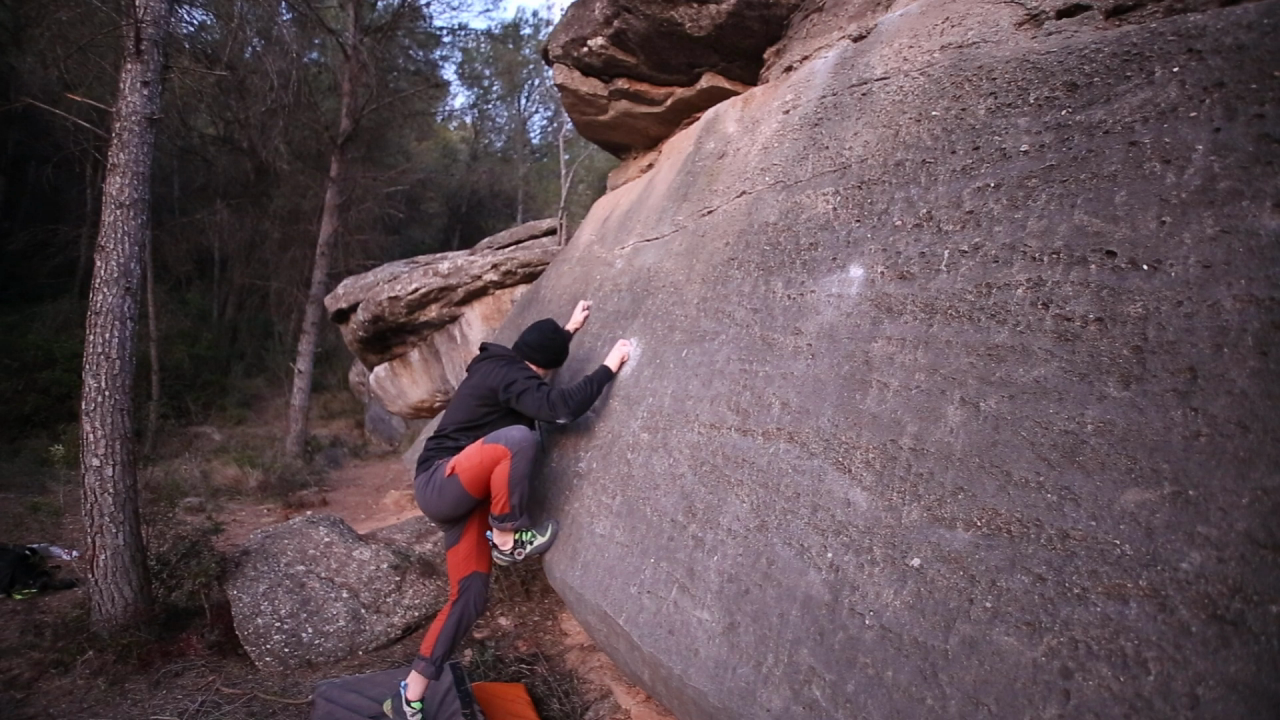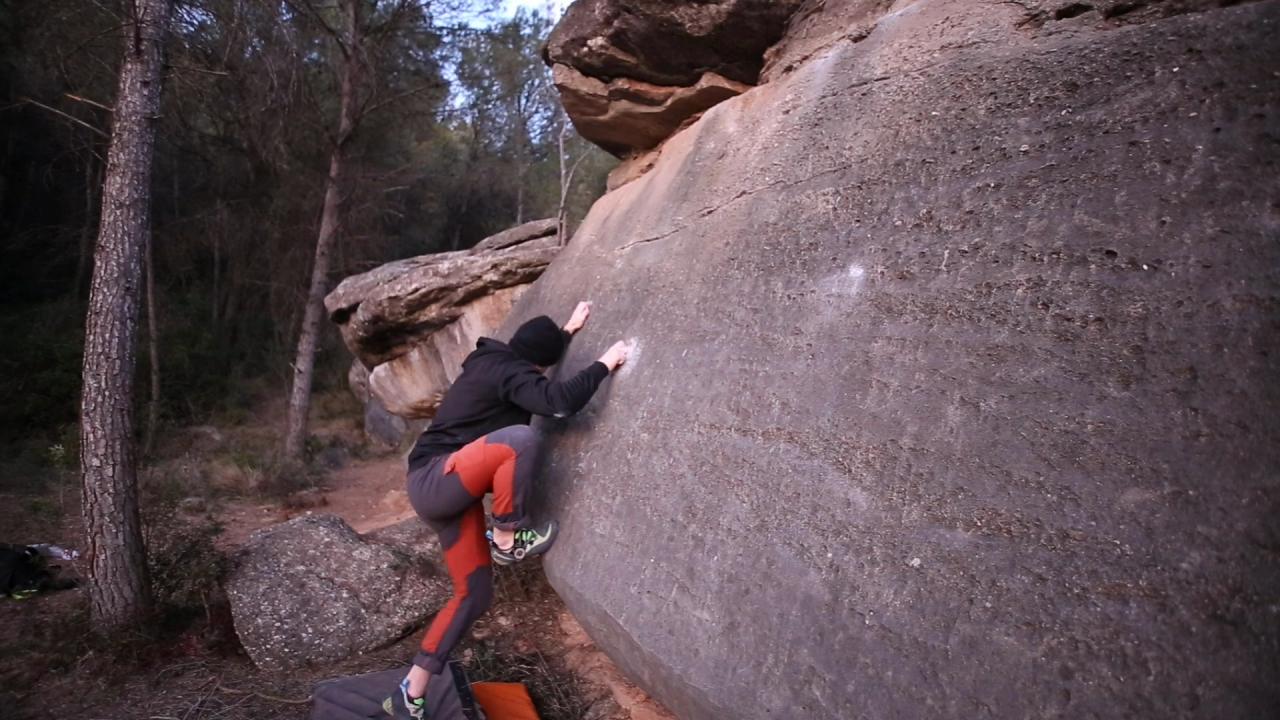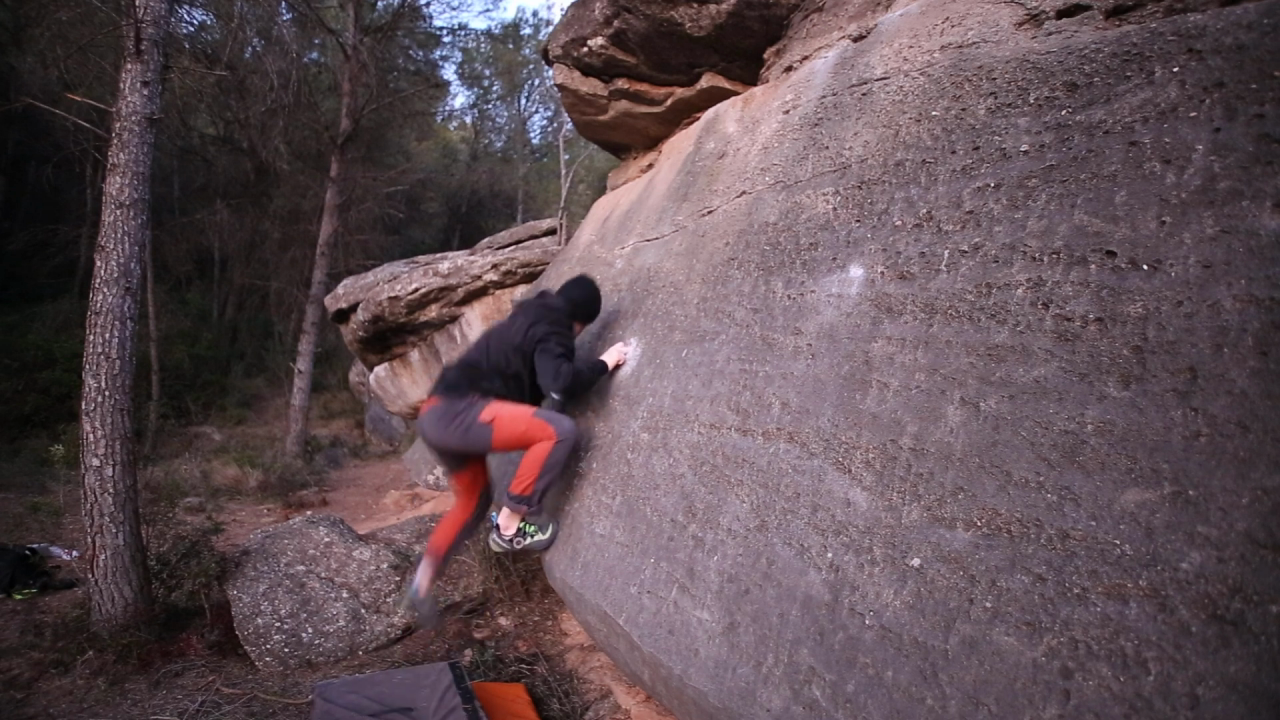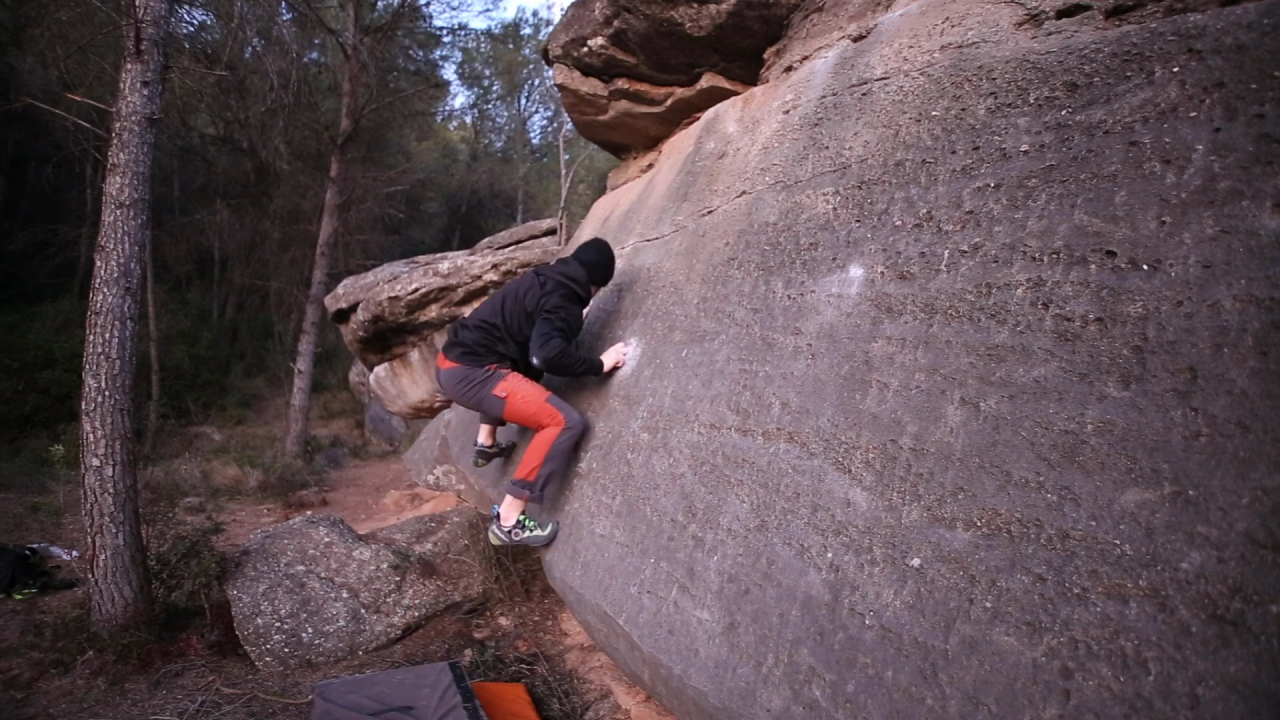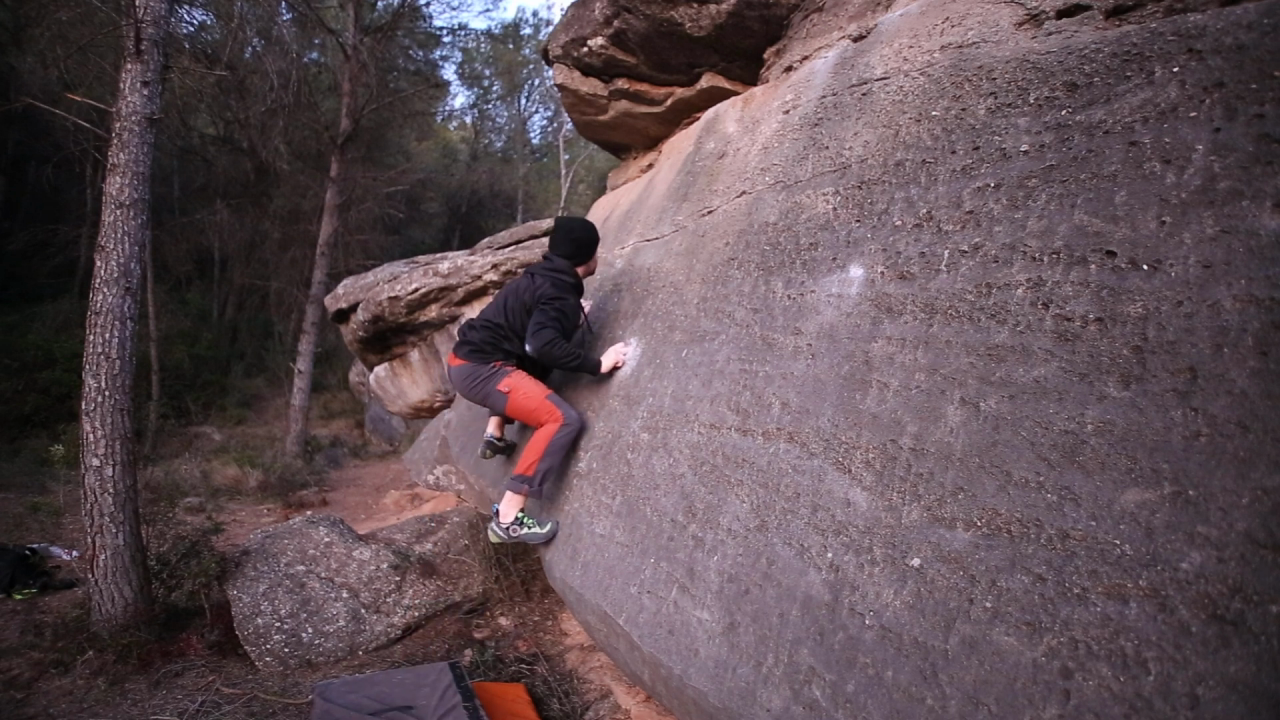
dt=0.4s
person 1, frame 1
left shoulder: (498, 366)
right shoulder: (510, 377)
left elbow: (536, 351)
right elbow: (561, 407)
left wrist: (567, 330)
right wrist: (608, 367)
left hip: (457, 492)
right hip: (441, 484)
left knee: (469, 595)
right knee: (517, 438)
right ankle: (507, 540)
person 1, frame 2
left shoulder: (494, 363)
right shoulder: (509, 373)
left elbow: (534, 352)
right elbow: (559, 400)
left wrist: (569, 330)
right wrist: (604, 364)
left hip: (444, 489)
right hip: (435, 480)
left knee: (474, 593)
right knee: (520, 438)
right ankle: (508, 539)
person 1, frame 3
left shoulder: (528, 319)
right shoulder: (551, 332)
right elbow: (560, 386)
right wrist: (603, 364)
left hip: (436, 415)
right hip: (458, 414)
left knee: (473, 500)
right knee: (559, 430)
left ankle: (425, 576)
right ankle: (509, 527)
person 1, frame 4
left shoulder: (541, 281)
right shoulder: (563, 305)
right elbow: (546, 355)
left wrist: (569, 323)
right wrist: (599, 364)
left hip: (452, 363)
right hip: (471, 374)
right knee: (565, 422)
left ankle: (486, 443)
right ankle: (508, 521)
person 1, frame 5
left shoulder: (542, 278)
right shoulder: (560, 295)
right elbow: (542, 345)
left wrist: (572, 320)
right wrist: (597, 365)
left hip: (465, 361)
right hip: (481, 370)
left knee: (525, 369)
right knee: (563, 420)
left ankle: (494, 435)
right ankle: (508, 518)
